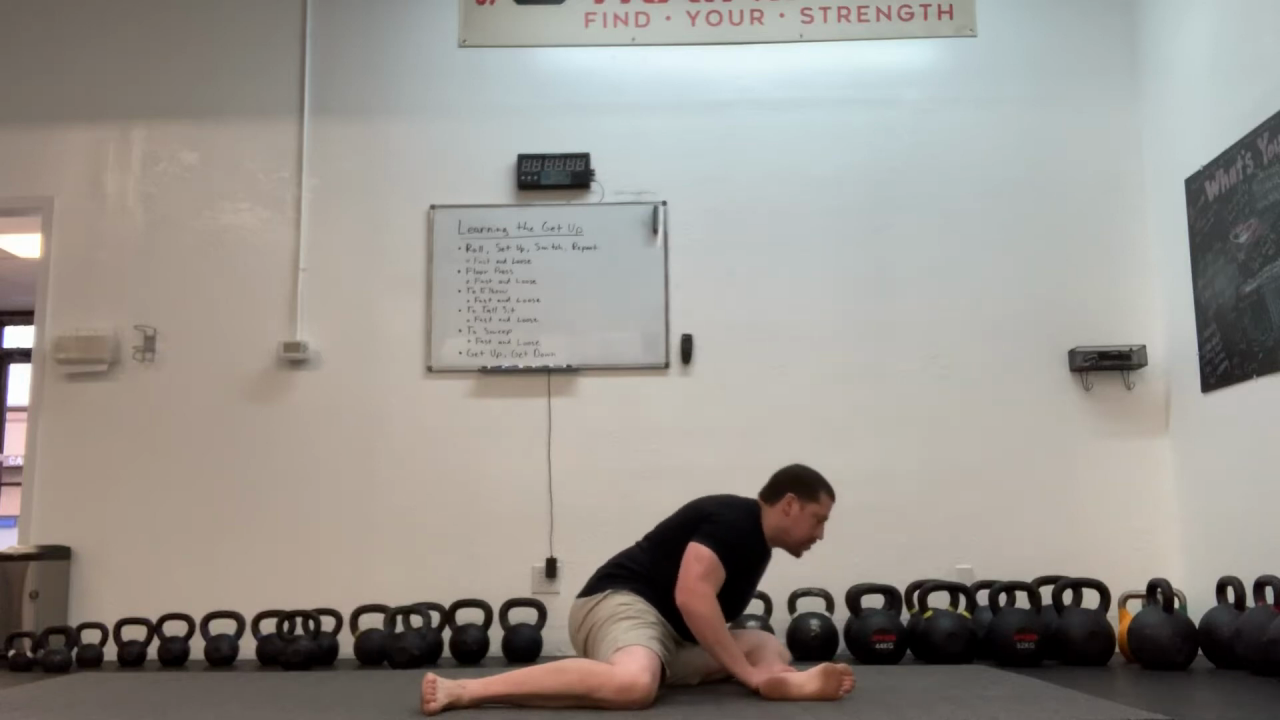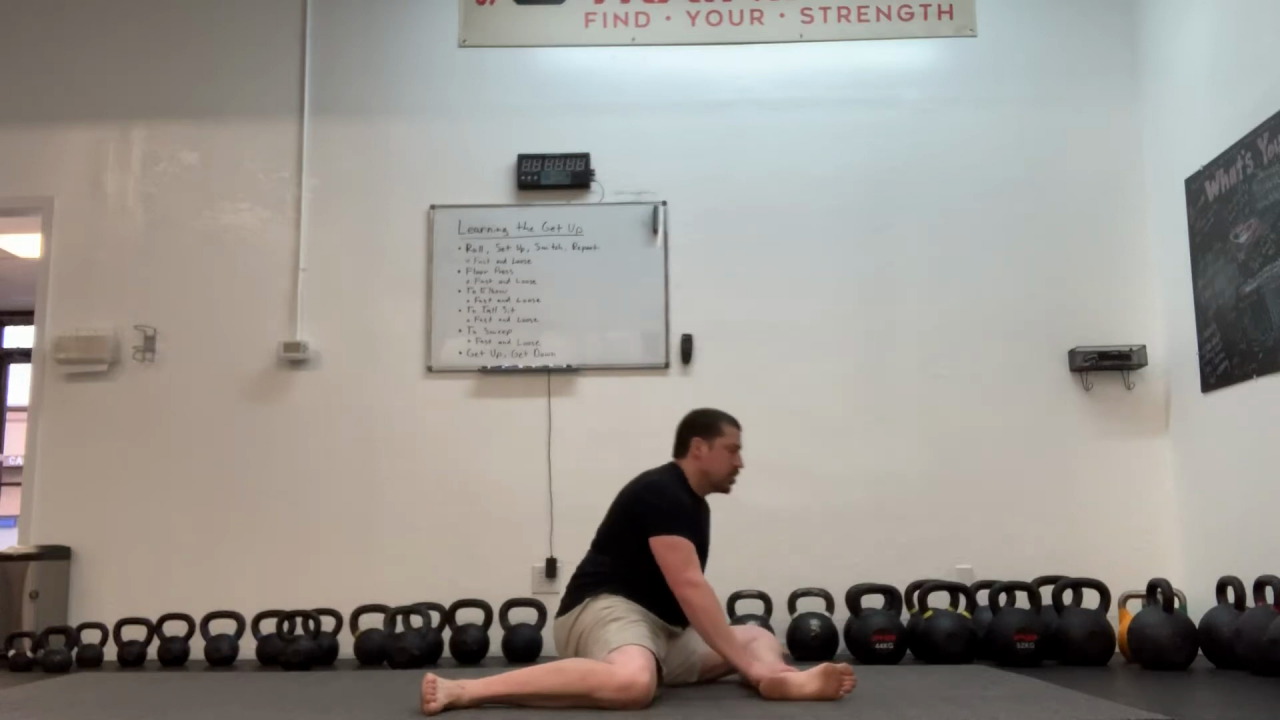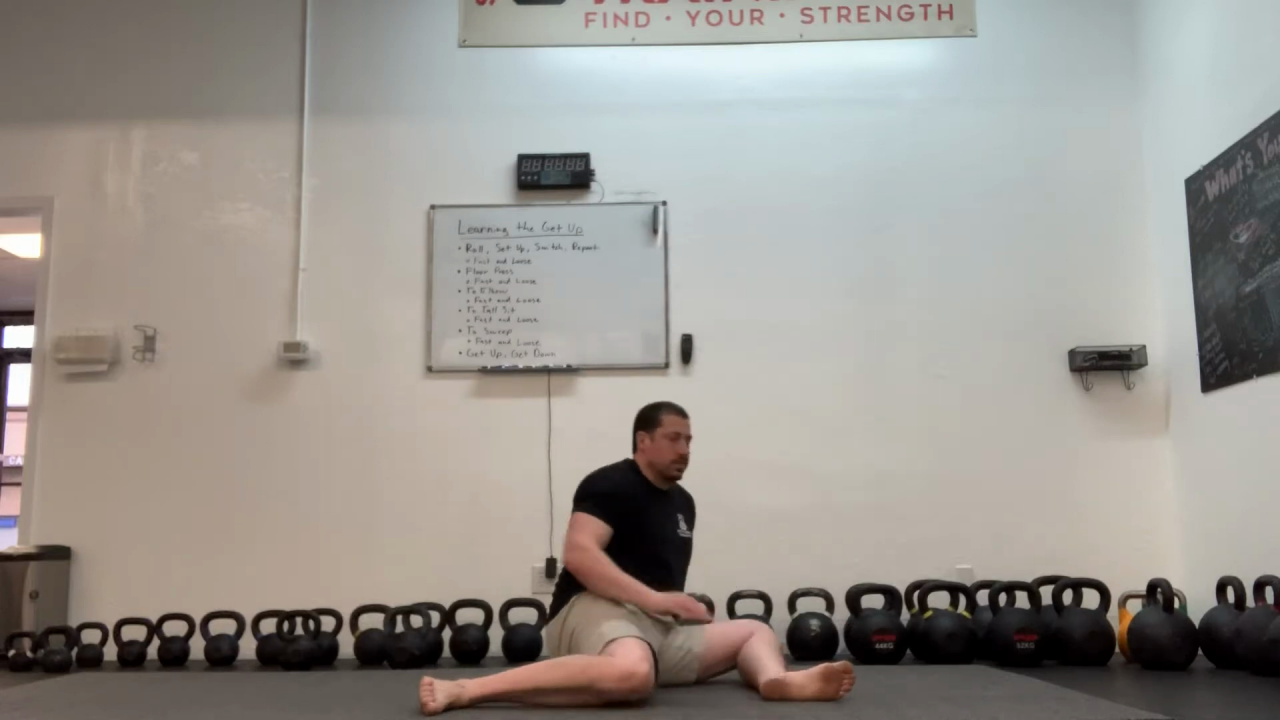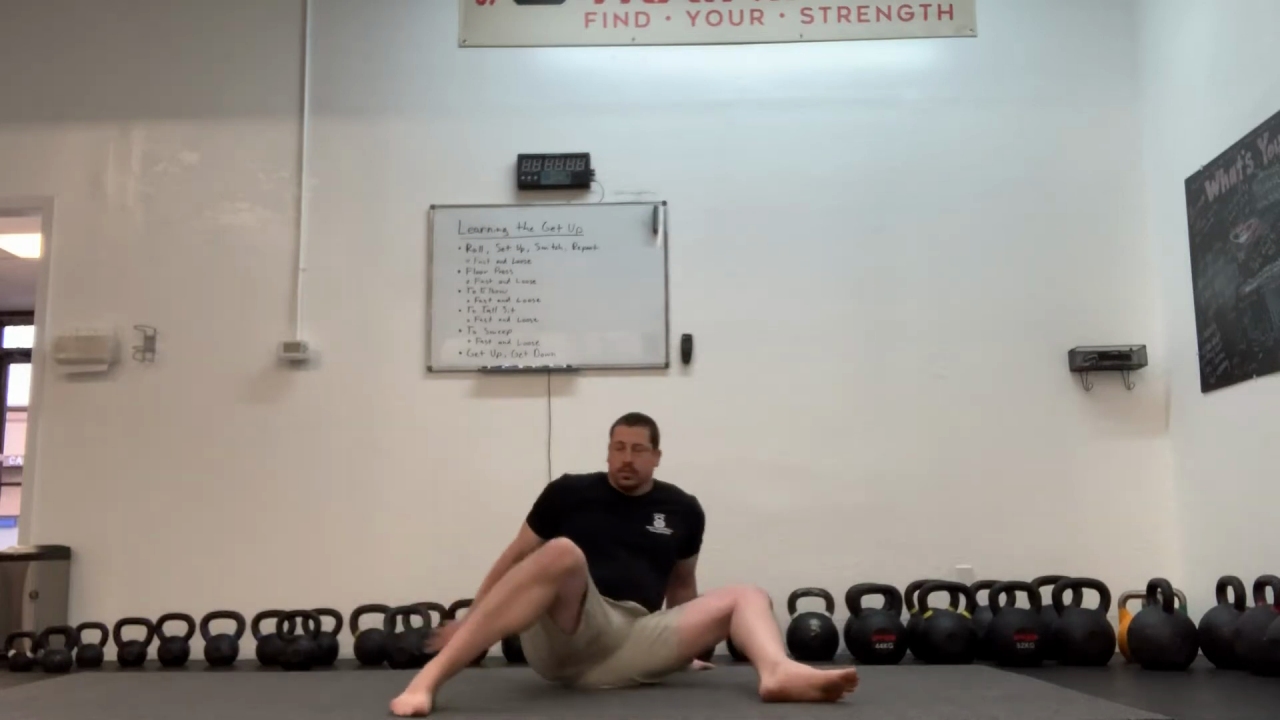
dt=0.5s
person 1, frame 1
left shoulder: (758, 541)
right shoulder: (733, 519)
left elbow: (710, 614)
right elbow: (693, 596)
right wrist: (749, 672)
right hip: (621, 604)
left knee: (770, 647)
right knee: (632, 684)
right ankle: (462, 690)
person 1, frame 2
left shoulder: (693, 502)
right shoulder: (662, 493)
left elbow: (686, 592)
right elbow: (688, 587)
right wrist: (748, 666)
right hip: (605, 610)
left knee: (760, 638)
right knee: (632, 683)
left ankle: (784, 681)
right ankle: (462, 690)
person 1, frame 3
left shoulder: (682, 502)
right shoulder: (613, 484)
right elbow: (579, 552)
right wrist: (649, 597)
left hip: (656, 633)
right hip: (597, 617)
left knee: (755, 631)
right knee: (629, 676)
left ankle: (776, 677)
right ankle: (462, 690)
person 1, frame 4
left shoulder: (682, 508)
right shoulder: (571, 493)
left elbow: (682, 585)
right elbow: (515, 559)
left wrist: (681, 648)
right wrist: (464, 622)
left hip: (633, 639)
right hip: (561, 636)
left knee: (749, 597)
right knee: (564, 553)
left ankle: (778, 672)
right ankle: (430, 678)
